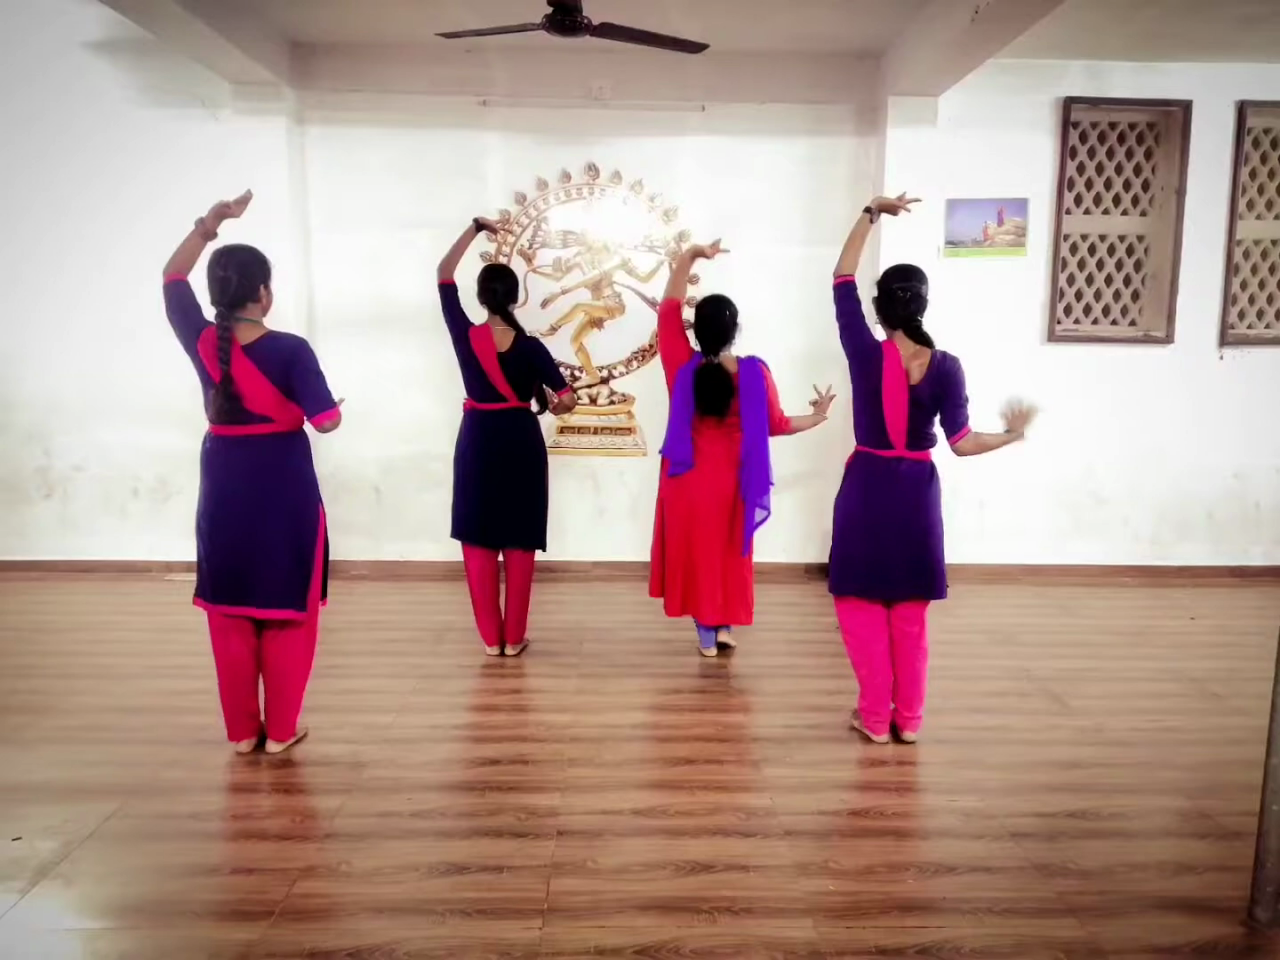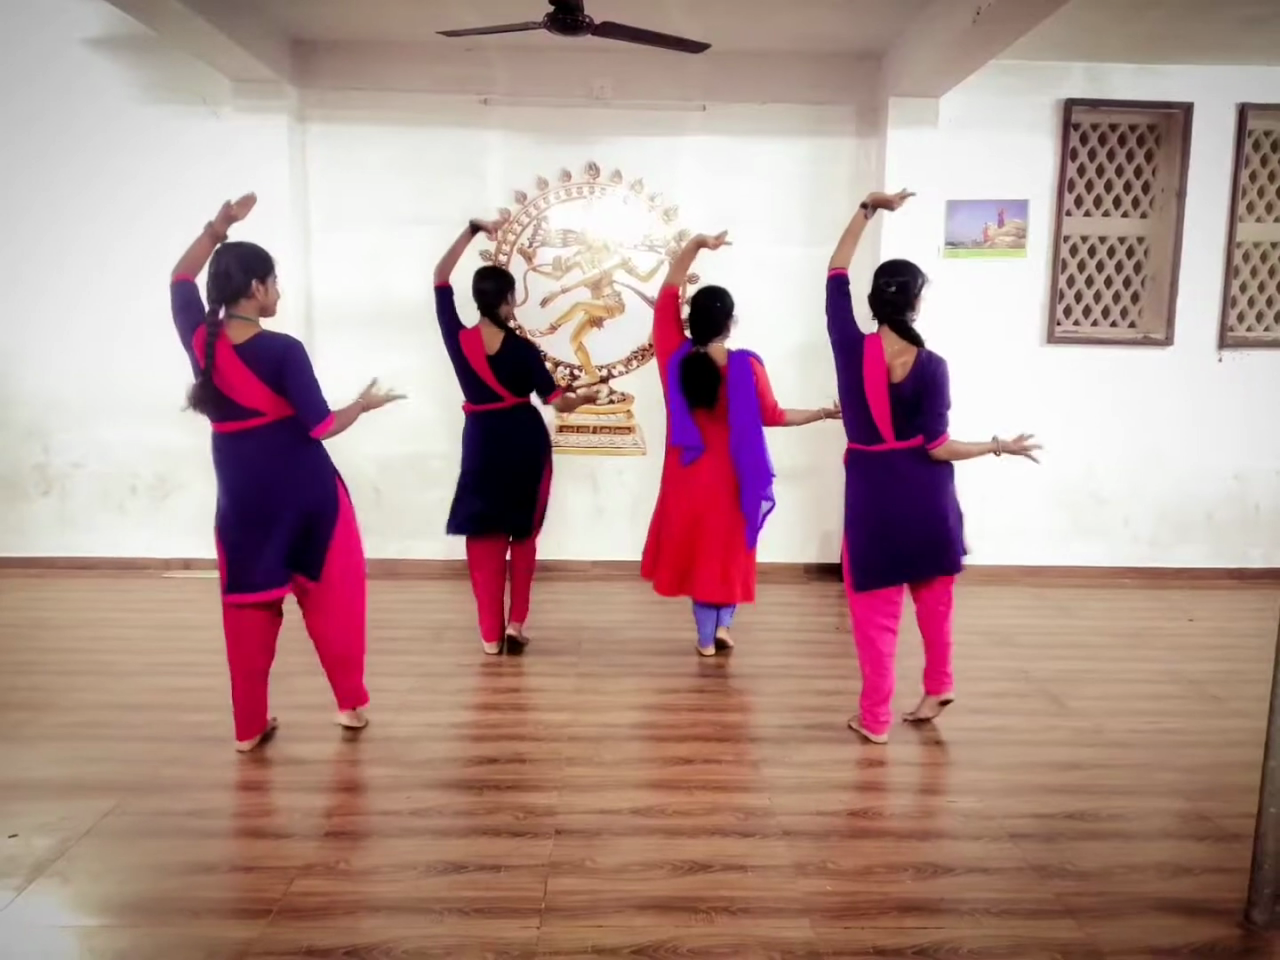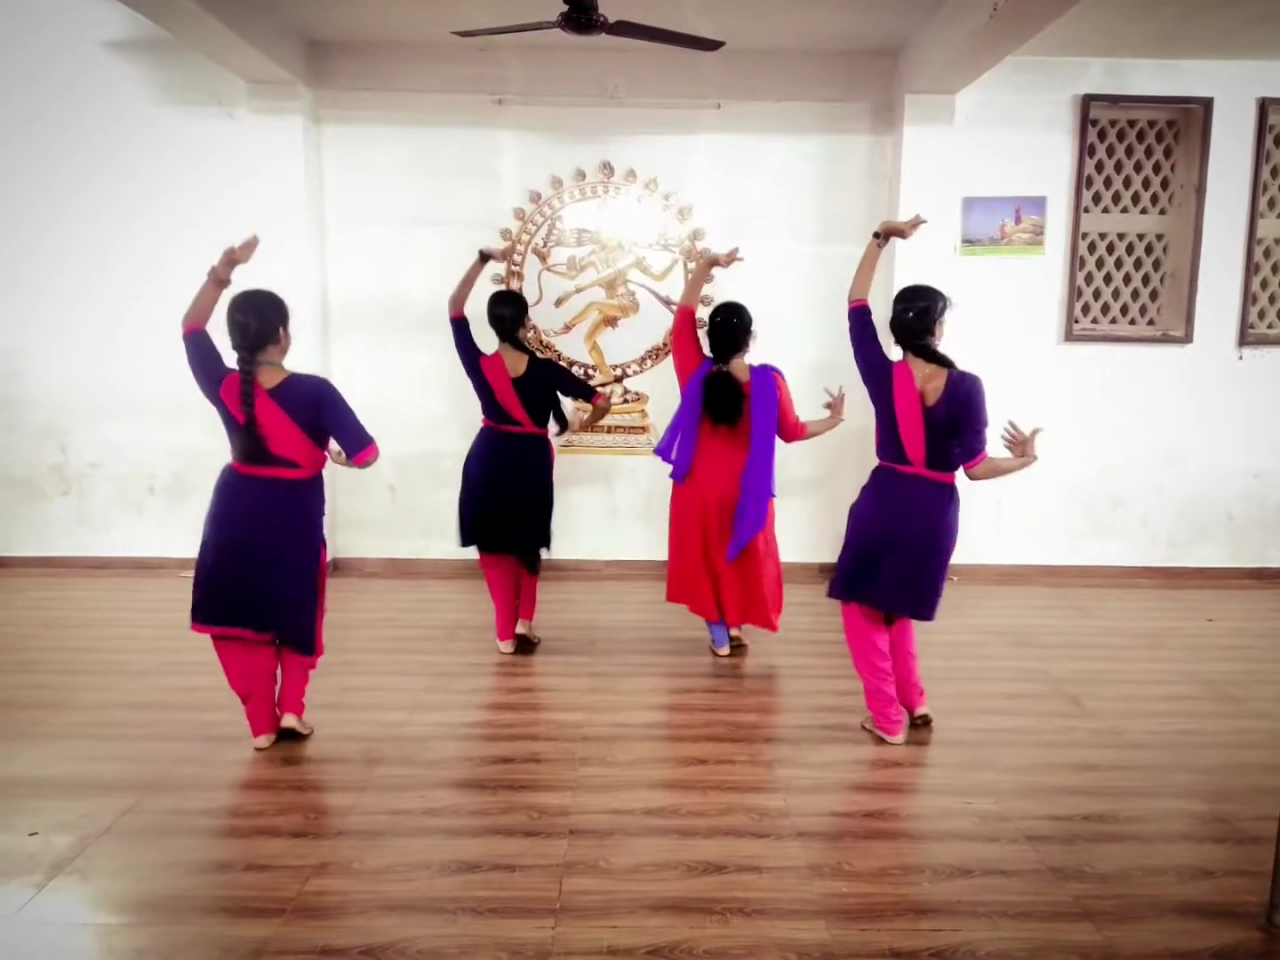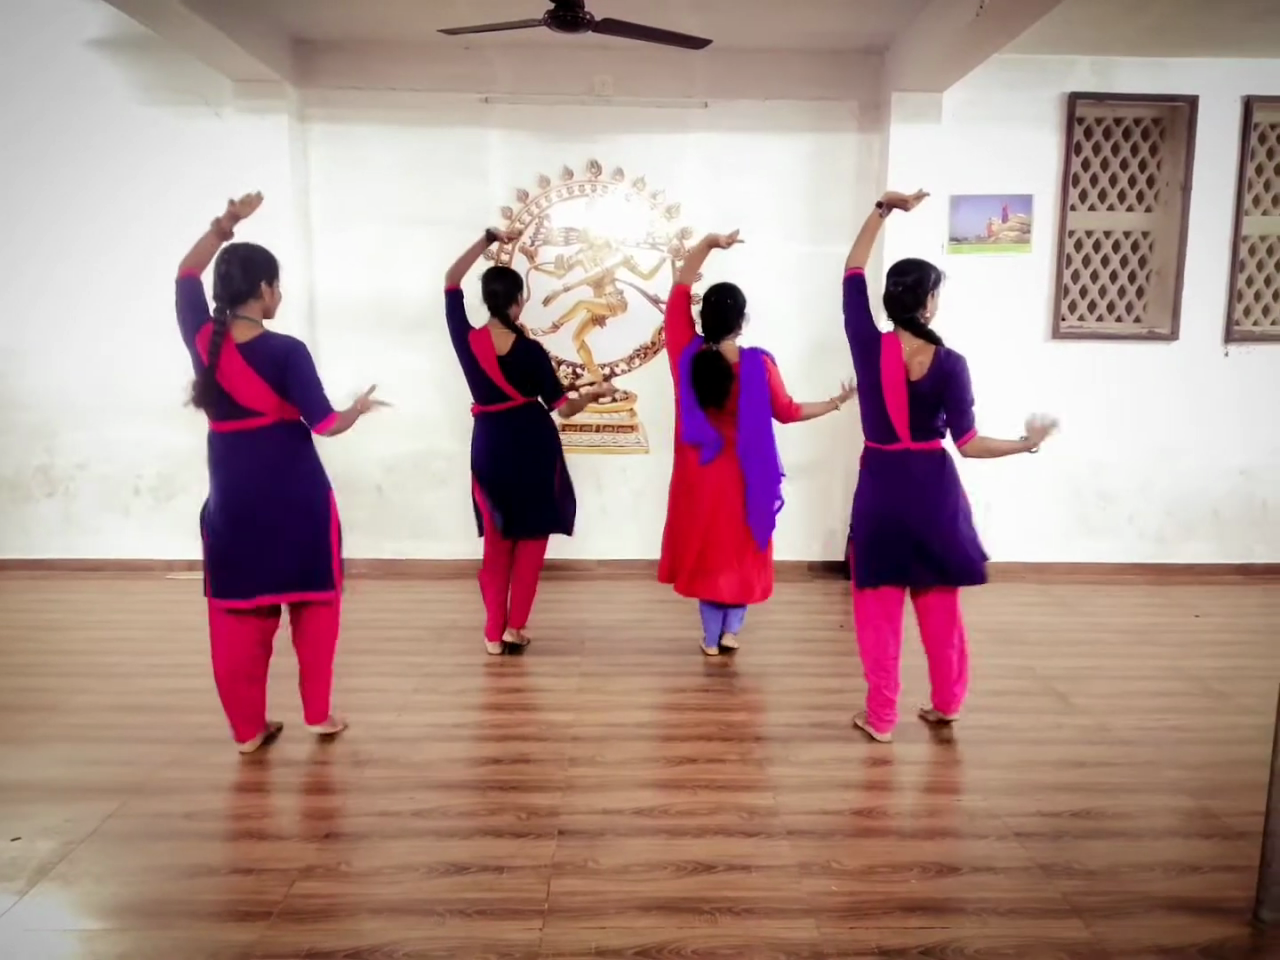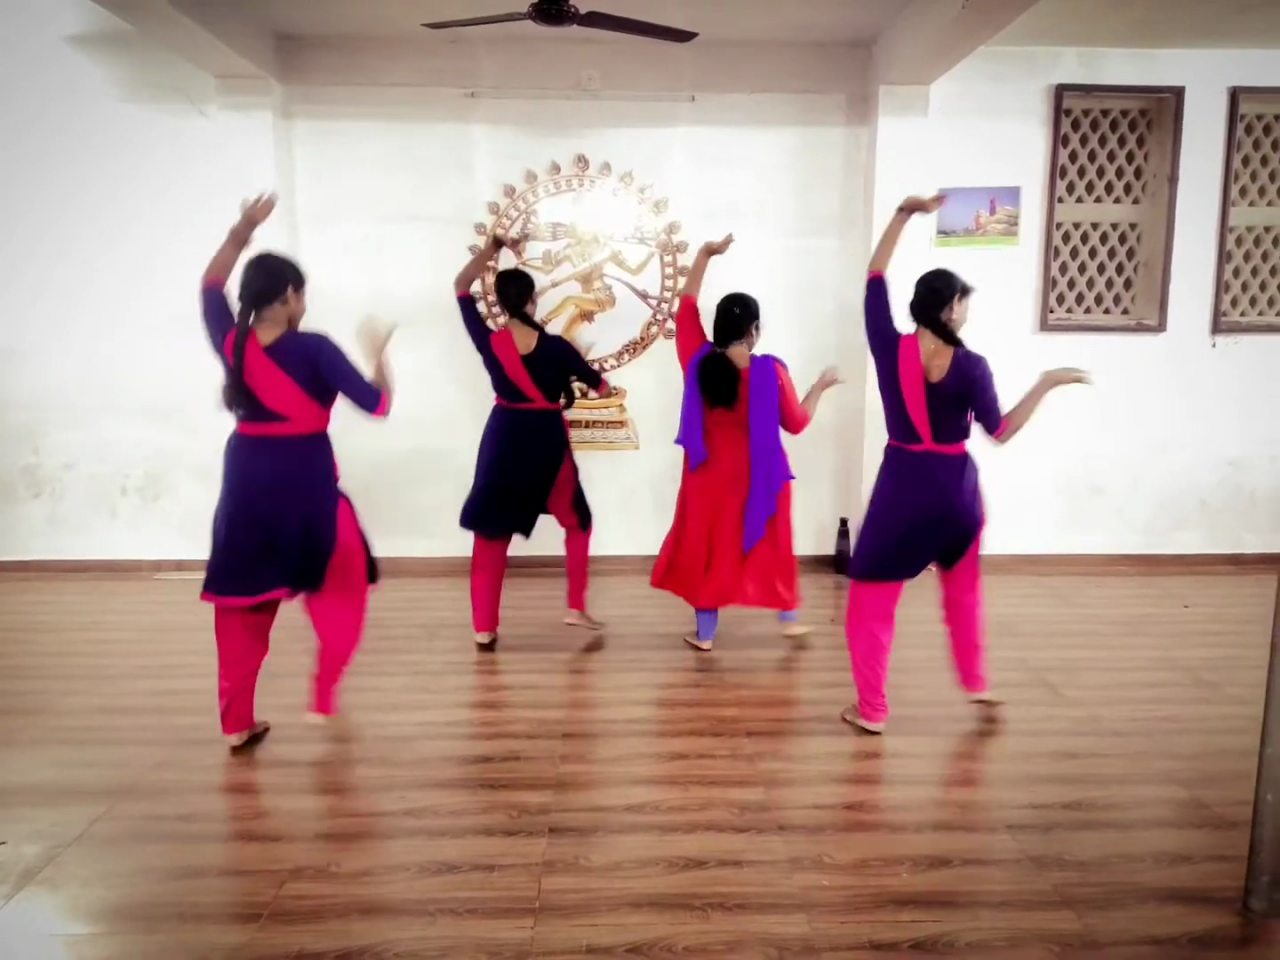
dt=0.5s
person 1, frame 1
left shoulder: (203, 343)
right shoulder: (290, 350)
left elbow: (172, 277)
right elbow: (326, 421)
left wrist: (210, 222)
right wrist: (332, 407)
left hip: (224, 488)
right hip: (284, 489)
left knee: (231, 612)
right knee: (287, 612)
left ankle: (242, 730)
right ankle: (281, 730)
person 1, frame 2
left shoulder: (199, 339)
right shoulder: (282, 350)
left elbow: (181, 278)
right elbow: (322, 426)
left wrist: (220, 225)
right wrist: (364, 404)
left hip: (239, 486)
right hip: (301, 483)
left knee: (248, 608)
right knee: (332, 592)
left ankle: (249, 725)
right ankle: (351, 702)
person 1, frame 3
left shoulder: (225, 388)
right shoulder: (315, 392)
left elbow: (191, 328)
right elbow: (365, 455)
left wrist: (223, 271)
right wrist: (334, 450)
left hip: (232, 523)
right hip: (294, 525)
left knee: (239, 628)
right knee: (295, 622)
left ankle: (262, 724)
right ankle: (289, 706)
person 1, frame 4
left shoulder: (201, 338)
right shoulder: (285, 351)
left elbow: (187, 273)
right elbow: (327, 424)
left wrist: (226, 223)
right wrist: (360, 406)
left hip: (231, 489)
right hip: (294, 485)
left knee: (237, 613)
right knee: (312, 601)
left ankle: (249, 727)
right ankle: (319, 713)
person 1, frame 5
left shoulder: (232, 344)
right shoulder: (313, 348)
left elbow: (211, 287)
right elbow: (377, 405)
left wrist: (243, 231)
right wrist: (377, 353)
left hip: (246, 487)
right hip: (306, 488)
left knee: (244, 611)
right knee: (341, 594)
left ankle: (238, 723)
right ankle: (322, 701)
person 2, frame 1
left shoulder: (865, 353)
right shoulder: (945, 367)
left elbow: (842, 279)
right elbow: (962, 443)
left wrist: (872, 213)
right wrist: (1013, 432)
left hip: (867, 487)
right hip: (917, 491)
left knee: (862, 607)
right knee: (910, 613)
left ankle: (874, 717)
right ankle: (909, 718)
person 2, frame 2
left shoulder: (851, 348)
right shoulder: (931, 366)
left elbow: (836, 273)
right elbow: (939, 446)
left wrist: (868, 209)
right wrist: (1002, 447)
left hip: (870, 485)
right hip: (924, 485)
left knee: (875, 608)
right knee: (934, 590)
left ankle: (875, 718)
right ankle: (939, 686)
person 2, frame 3
left shoulder: (881, 375)
right shoulder: (966, 387)
left elbow: (855, 304)
right elbow: (976, 468)
left wrist: (881, 237)
right wrist: (1024, 458)
left hip: (883, 505)
right hip: (934, 513)
left knee: (863, 614)
right knee: (895, 613)
left ankle: (888, 719)
right ankle: (913, 702)
person 2, frame 4
left shoulder: (869, 348)
right shoulder: (949, 363)
left elbow: (853, 273)
right elbow: (969, 443)
left wrist: (883, 209)
right wrist: (1027, 442)
left hip: (881, 484)
right hip: (935, 487)
left knee: (879, 605)
right knee: (938, 600)
left ankle: (880, 716)
right ankle: (948, 699)
person 2, frame 5
left shoulder: (889, 349)
right shoulder: (971, 366)
left elbow: (876, 278)
right elbow: (999, 433)
left wrist: (904, 213)
right wrist: (1045, 385)
left hip: (901, 483)
right hip: (955, 487)
left knee: (870, 600)
right knee: (963, 586)
left ankle: (871, 709)
right ankle: (976, 682)
person 3, frame 1
left shoulder: (465, 336)
right shoulder: (530, 347)
left elbow: (443, 274)
right elbow: (567, 401)
left wrist: (476, 227)
right wrist: (545, 402)
left hip: (477, 441)
right hip: (521, 442)
left knee: (479, 544)
right knee: (519, 544)
left ankle: (491, 637)
right ankle: (514, 637)
person 3, frame 2
left shoulder: (456, 339)
right shoulder: (520, 349)
left elbow: (440, 278)
right elbow: (557, 402)
left wrist: (472, 230)
right wrist: (583, 397)
left hip: (481, 441)
right hip: (524, 440)
left knee: (485, 544)
right knee: (522, 536)
left ankle: (491, 635)
right ankle: (516, 625)
person 3, frame 3
left shoulder: (478, 365)
right shoulder: (546, 370)
left elbow: (454, 308)
right elbow: (601, 404)
left wrist: (482, 260)
right wrist: (584, 422)
left hip: (486, 463)
right hip: (530, 465)
left knee: (496, 552)
right knee: (525, 547)
left ankle: (505, 634)
right ankle: (524, 623)
person 3, frame 4
left shoulder: (466, 340)
right shoulder: (529, 350)
left elbow: (451, 280)
right elbow: (566, 407)
left wrist: (488, 239)
right wrist: (595, 392)
left hip: (490, 445)
right hip: (535, 441)
left knee: (496, 544)
right knee: (531, 540)
left ankle: (494, 633)
right ankle: (514, 628)
person 3, frame 5
left shoulder: (489, 342)
right shoulder: (555, 347)
left elbow: (461, 288)
right elbow: (603, 389)
left wrist: (493, 246)
right wrist: (575, 375)
left hip: (503, 439)
right hip: (548, 441)
left knee: (490, 538)
right knee: (577, 524)
left ankle: (484, 628)
right ankle: (576, 607)
person 4, frame 1
left shoulder: (682, 368)
right shoulder: (755, 372)
left elbow: (668, 308)
right elbow: (776, 425)
left wrist: (691, 255)
right wrist: (818, 415)
left hip: (689, 481)
right hip: (732, 481)
left knee: (695, 550)
right knee: (728, 551)
left ankle: (707, 638)
right ankle: (723, 628)
person 4, frame 2
left shoulder: (675, 357)
right shoulder: (747, 366)
left elbow: (667, 294)
right elbow: (771, 415)
left wrist: (695, 245)
right wrist: (822, 413)
left hip: (690, 471)
right hip: (734, 474)
left knee: (697, 546)
right knee: (729, 546)
left ankle: (706, 637)
right ankle: (723, 626)
person 4, frame 3
left shoulder: (695, 375)
right shoulder: (769, 381)
left elbow: (684, 316)
right elbow: (791, 431)
left wrist: (707, 263)
right wrist: (832, 419)
left hip: (699, 488)
right hip: (746, 491)
left knee: (706, 557)
right knee: (745, 558)
left ankle: (720, 638)
right ankle: (735, 624)
person 4, frame 4
left shoulder: (685, 354)
right shoulder: (758, 363)
left elbow: (679, 293)
right elbow: (786, 411)
left wrist: (707, 244)
right wrist: (834, 402)
left hip: (701, 471)
right hip: (746, 474)
left knee: (707, 548)
right knee: (742, 547)
left ankle: (711, 638)
right ankle: (731, 631)
person 4, frame 5
left shoulder: (697, 360)
right shoulder: (770, 371)
left elbow: (685, 307)
right elbow: (797, 422)
left wrist: (707, 252)
right wrist: (820, 386)
left hip: (710, 474)
right hip: (761, 477)
left knee: (705, 544)
right knee: (767, 544)
left ankle: (704, 632)
right ankle: (789, 618)
